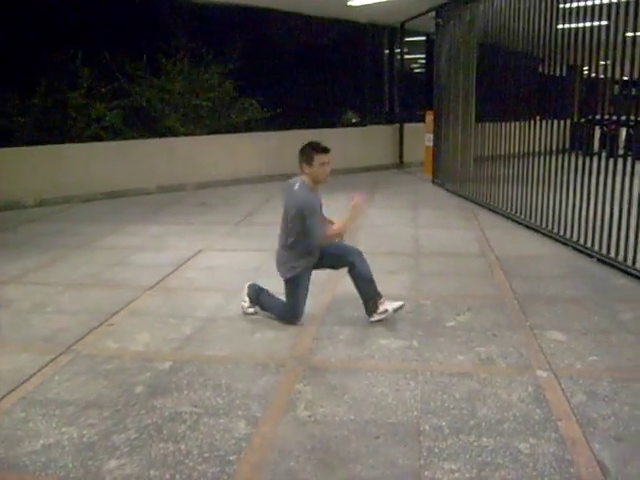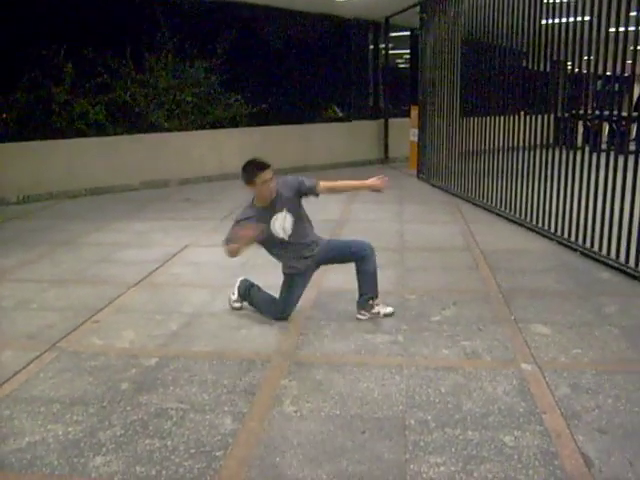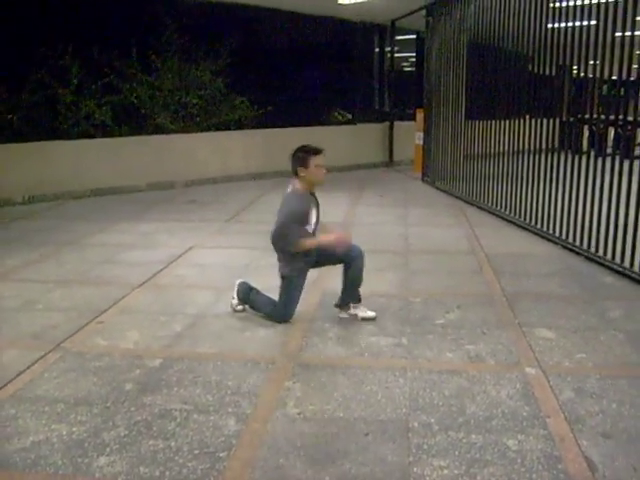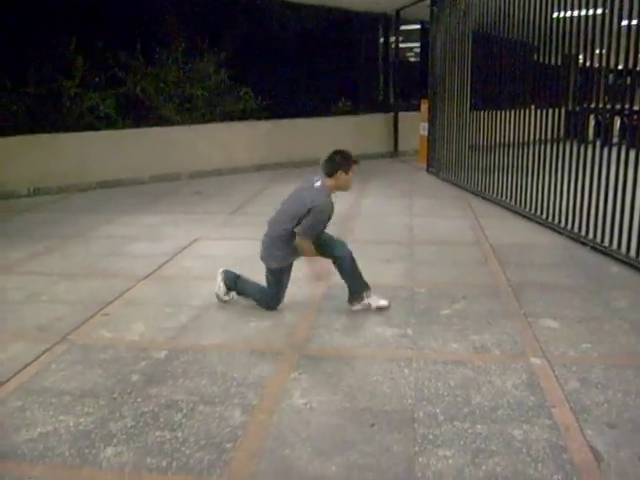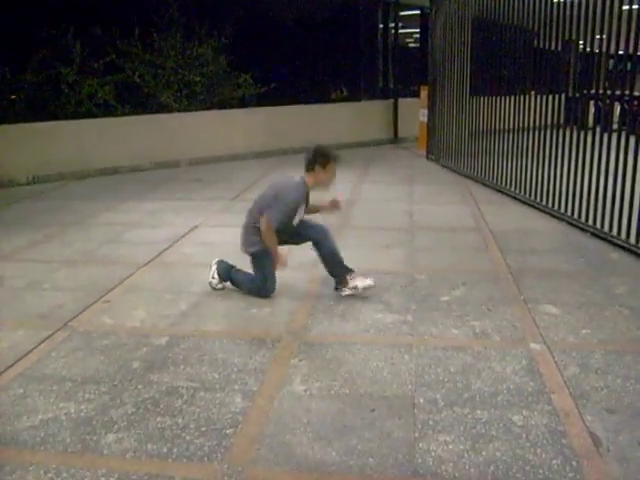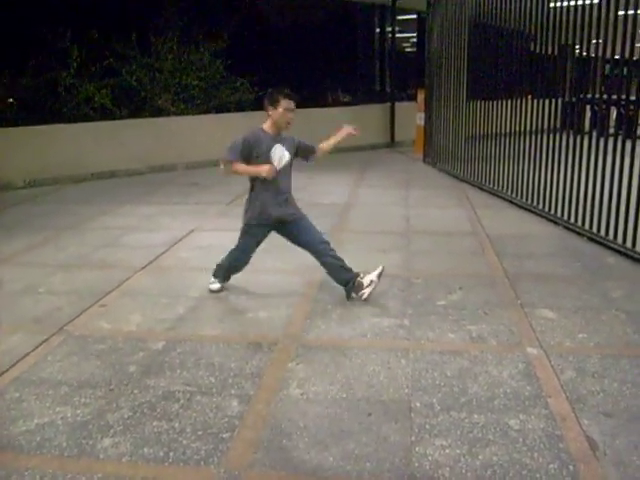
dt=0.4s
person 1, frame 1
left shoulder: (296, 184)
right shoulder: (306, 199)
right elbow: (325, 237)
left wrist: (329, 223)
right wrist: (353, 212)
left hip: (311, 250)
right hip: (296, 261)
left knee: (354, 256)
right knee: (292, 317)
left ankle: (375, 307)
right ankle: (254, 293)
person 1, frame 2
left shoulder: (288, 187)
right shoulder: (246, 219)
left elbow: (325, 186)
right elbow: (232, 251)
left wrist: (366, 184)
right wrist: (244, 240)
left hip: (316, 247)
right hip: (296, 264)
left knee: (364, 249)
right knee: (280, 314)
left ankle: (366, 306)
right ankle: (244, 289)
person 1, frame 3
left shoulder: (305, 189)
right shoulder: (293, 207)
right elbow: (295, 244)
right wrist: (328, 239)
left hip: (312, 249)
right hip: (294, 261)
left knee: (355, 254)
right knee: (282, 315)
left ankle: (348, 305)
right ankle: (243, 292)
person 1, frame 4
left shoulder: (316, 183)
right shoulder: (322, 203)
right elbow: (301, 241)
left hip: (290, 231)
right hip: (279, 248)
left knee: (340, 250)
right knee: (271, 302)
left ankle: (359, 298)
right ankle: (229, 280)
person 1, frame 5
left shoulder: (302, 185)
right shoulder: (291, 194)
left elbow: (302, 209)
right elbow: (266, 226)
left wrist: (324, 208)
right wrist: (276, 254)
right hip: (257, 235)
left knee: (319, 233)
right knee: (264, 290)
left ankle: (346, 281)
right ankle: (222, 270)
person 1, frame 6
left shoulder: (289, 141)
right shoulder: (251, 139)
left elbow: (317, 152)
right elbow: (227, 165)
left wrist: (342, 135)
right wrist: (256, 170)
left hip: (287, 210)
right hip: (259, 213)
left knee: (319, 245)
right knee: (241, 257)
left ankle: (354, 285)
right ankle: (220, 276)
